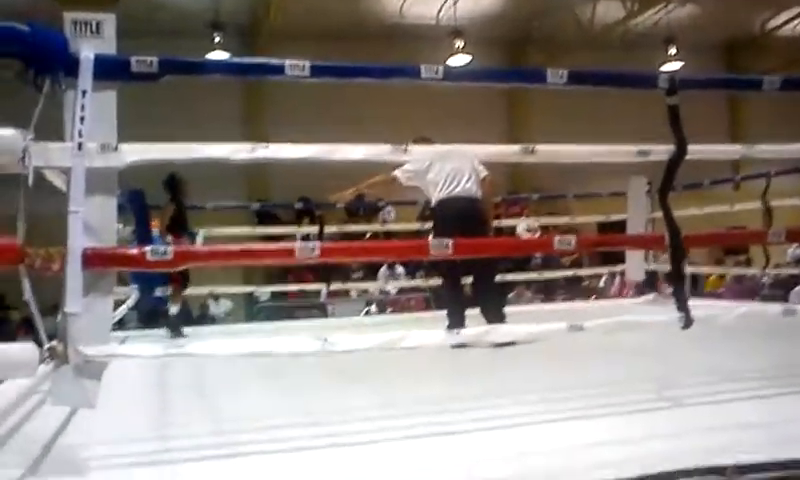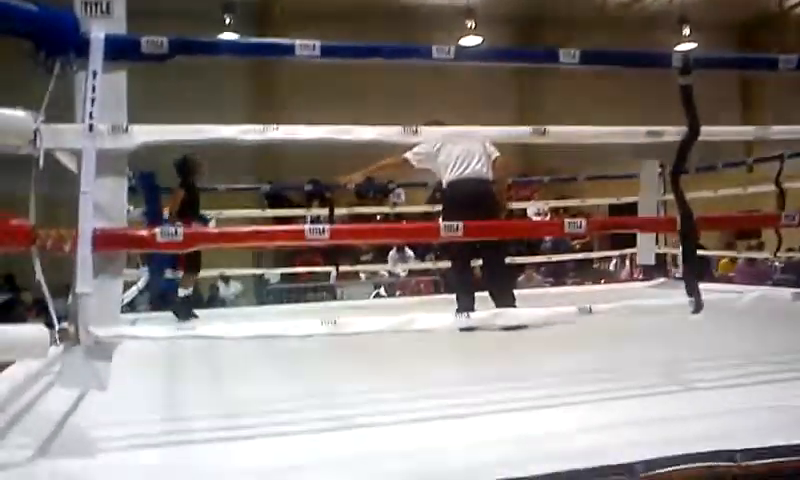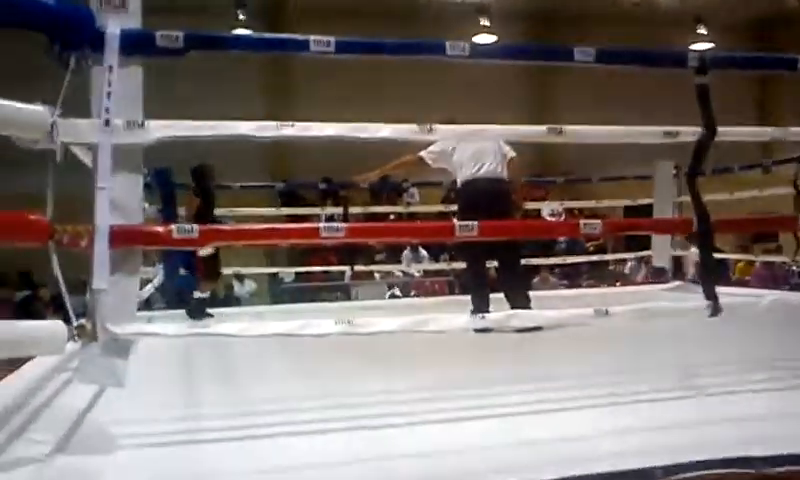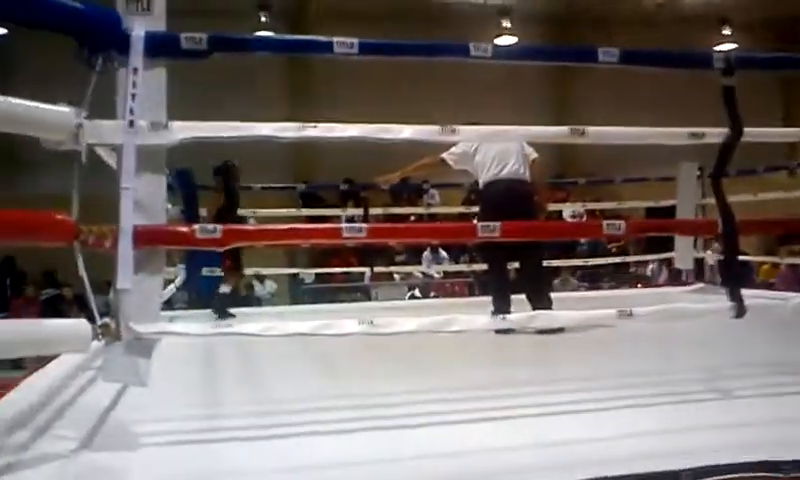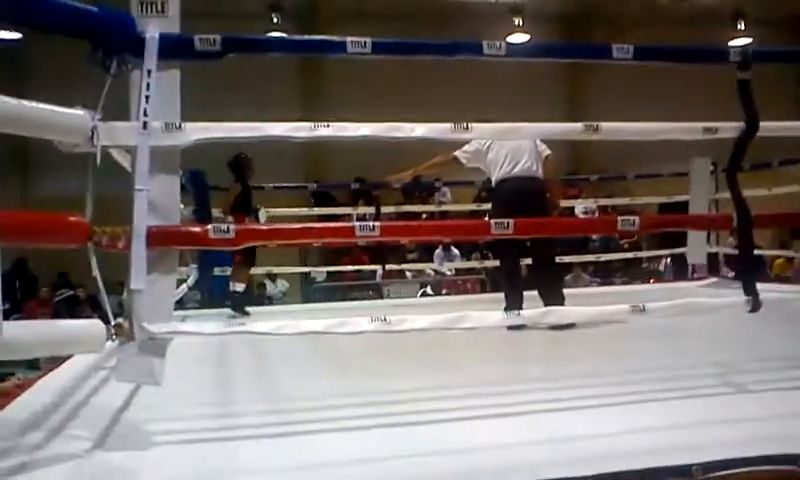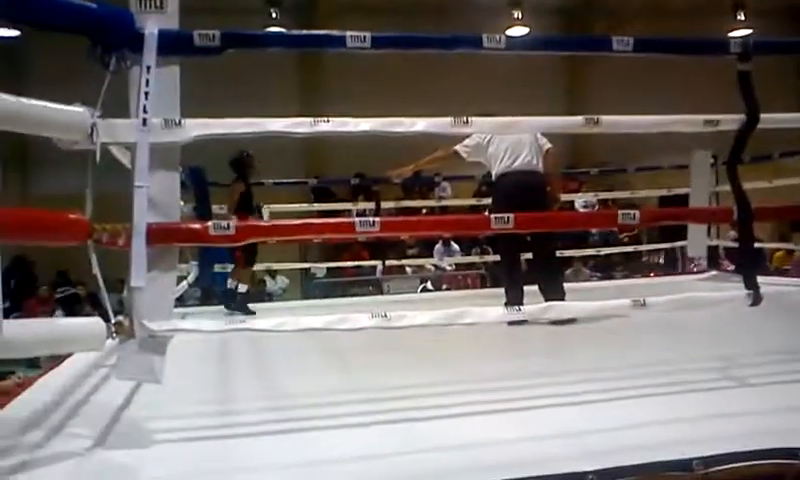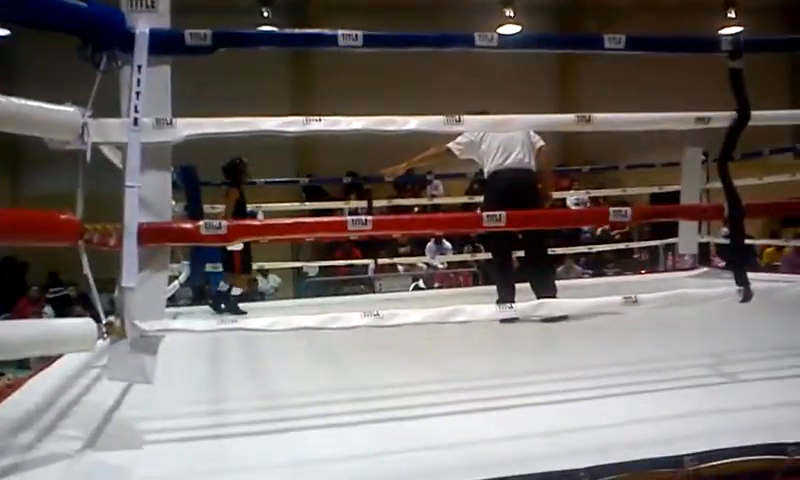
dt=0.1s
person 1, frame 1
left shoulder: (422, 161)
right shoulder: (463, 154)
left elbow: (389, 179)
right elbow: (486, 182)
left wrist: (354, 191)
right wrist: (488, 217)
left hip: (446, 210)
right hip: (472, 207)
left knee: (450, 272)
right knee: (483, 269)
left ankle: (456, 326)
right ankle: (497, 323)
person 1, frame 2
left shoulder: (434, 143)
right shoulder: (476, 137)
left elbow: (399, 161)
right elbow: (499, 164)
left wrist: (363, 174)
right wrist: (501, 198)
left hip: (456, 192)
right hip: (483, 190)
left knee: (460, 256)
right knee: (493, 252)
left ankle: (466, 311)
right ankle: (507, 307)
person 1, frame 3
left shoulder: (449, 142)
right shoulder: (492, 136)
left elbow: (414, 160)
right elbow: (514, 163)
left wrist: (379, 172)
right wrist: (516, 198)
left hip: (471, 191)
right hip: (499, 189)
left knee: (474, 256)
right knee: (508, 252)
left ankle: (481, 311)
right ankle: (522, 308)
person 1, frame 4
left shoulder: (471, 144)
right shoulder: (515, 138)
left elbow: (435, 161)
right elbow: (536, 165)
left wrist: (400, 174)
right wrist: (541, 200)
left hip: (493, 193)
right hip: (521, 191)
left knee: (495, 257)
right knee: (530, 254)
left ankle: (502, 313)
right ankle: (543, 311)
person 1, frame 5
left shoulder: (484, 142)
left elbow: (448, 159)
right elbow: (549, 162)
left wrist: (412, 172)
right wrist: (554, 197)
left hip: (506, 191)
right hip: (534, 188)
left knee: (508, 254)
right knee: (543, 250)
left ankle: (514, 309)
right ankle: (555, 307)
person 1, frame 6
left shoulder: (484, 136)
right shoulder: (528, 130)
left elbow: (448, 153)
right elbow: (550, 155)
left wrist: (413, 167)
right wrist: (555, 190)
left hip: (505, 185)
right hip: (534, 183)
left knee: (508, 249)
right knee: (543, 246)
left ankle: (515, 305)
right ankle: (556, 302)
person 1, frame 7
left shoulder: (478, 133)
right shoulder: (522, 128)
left elbow: (442, 151)
right elbow: (543, 152)
left wrist: (406, 165)
right wrist: (547, 188)
left hip: (498, 183)
right hip: (527, 180)
left knee: (500, 247)
right knee: (535, 243)
left ankle: (507, 302)
right ankle: (548, 299)
person 2, frame 1
left shoulder: (179, 204)
right shoulder: (172, 204)
right elbow: (162, 229)
left wrist: (187, 239)
right wrist: (174, 241)
left knee: (179, 286)
right knee: (179, 286)
left ankle: (172, 319)
right ankle: (173, 320)
person 2, frame 2
left shoulder: (193, 188)
right shoulder: (182, 189)
right elbow: (171, 214)
left wrist: (202, 221)
right wrist: (184, 228)
left knee: (193, 272)
right knee: (191, 272)
left ankle: (185, 305)
right ankle: (180, 305)
person 2, frame 3
left shoulder: (209, 194)
right shoulder: (197, 195)
right elbow: (189, 220)
left knee: (211, 277)
right knee: (210, 278)
left ankle: (199, 306)
right ankle: (194, 307)
person 2, frame 4
left shoulder: (233, 192)
right shoulder: (222, 193)
right elbow: (212, 219)
left wrist: (243, 221)
left knee: (234, 272)
right knee: (234, 272)
left ankle: (221, 305)
right ankle: (219, 302)
person 2, frame 5
left shoulder: (245, 184)
right shoulder: (238, 184)
right elbow: (227, 209)
left wrist: (256, 213)
right wrist: (233, 224)
left knee: (241, 266)
right knee: (243, 266)
left ankle: (235, 300)
right ankle: (237, 300)
person 2, frame 6
left shoulder: (245, 183)
right shoulder: (240, 183)
right elbow: (231, 208)
left wrist: (257, 211)
left knee: (241, 267)
right knee: (245, 266)
left ankle: (228, 297)
right ankle: (240, 302)
person 2, frame 7
left shoulder: (237, 189)
right shoulder: (234, 190)
right elbow: (228, 216)
left wrist: (251, 216)
left knee: (233, 272)
right knee: (244, 272)
left ankle: (217, 299)
right ankle: (232, 303)
